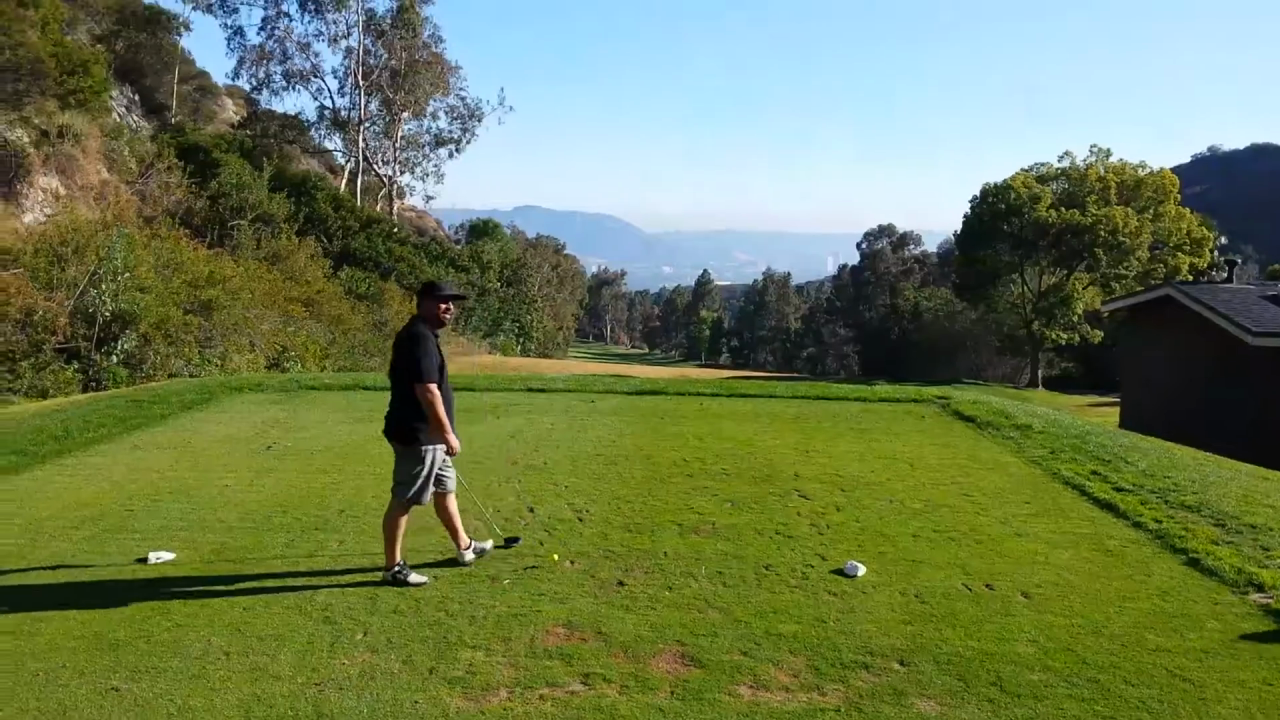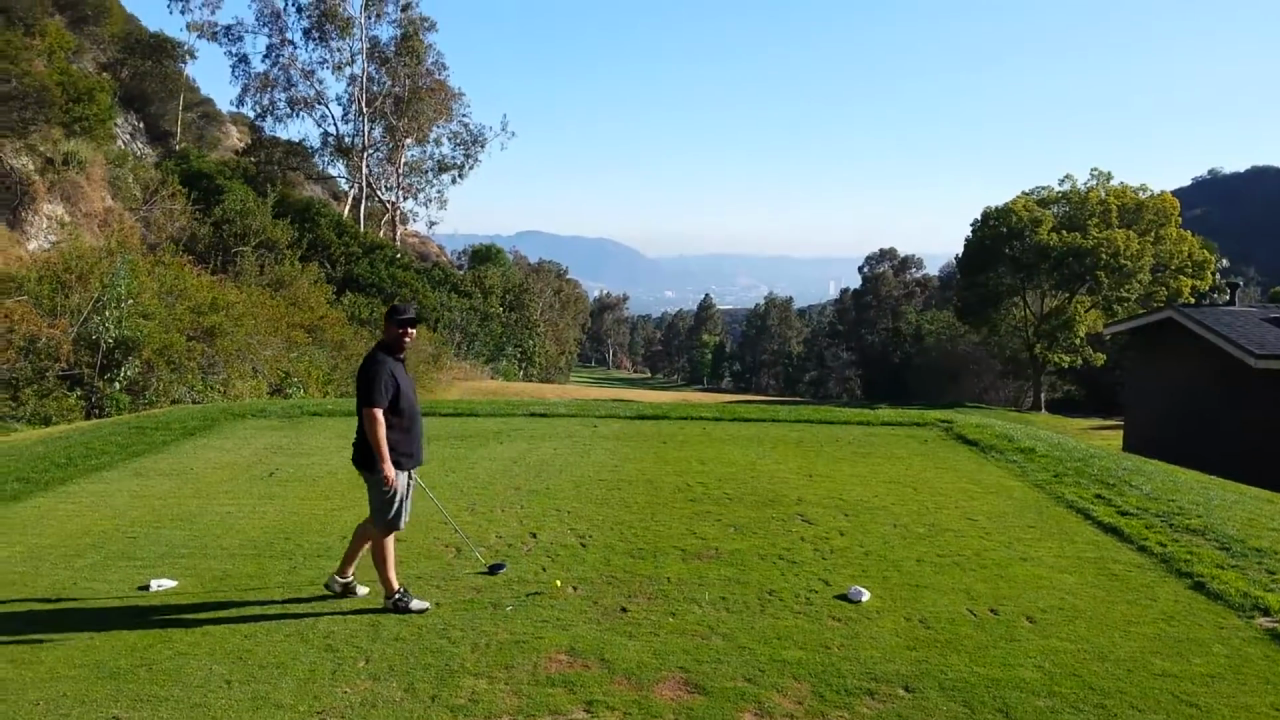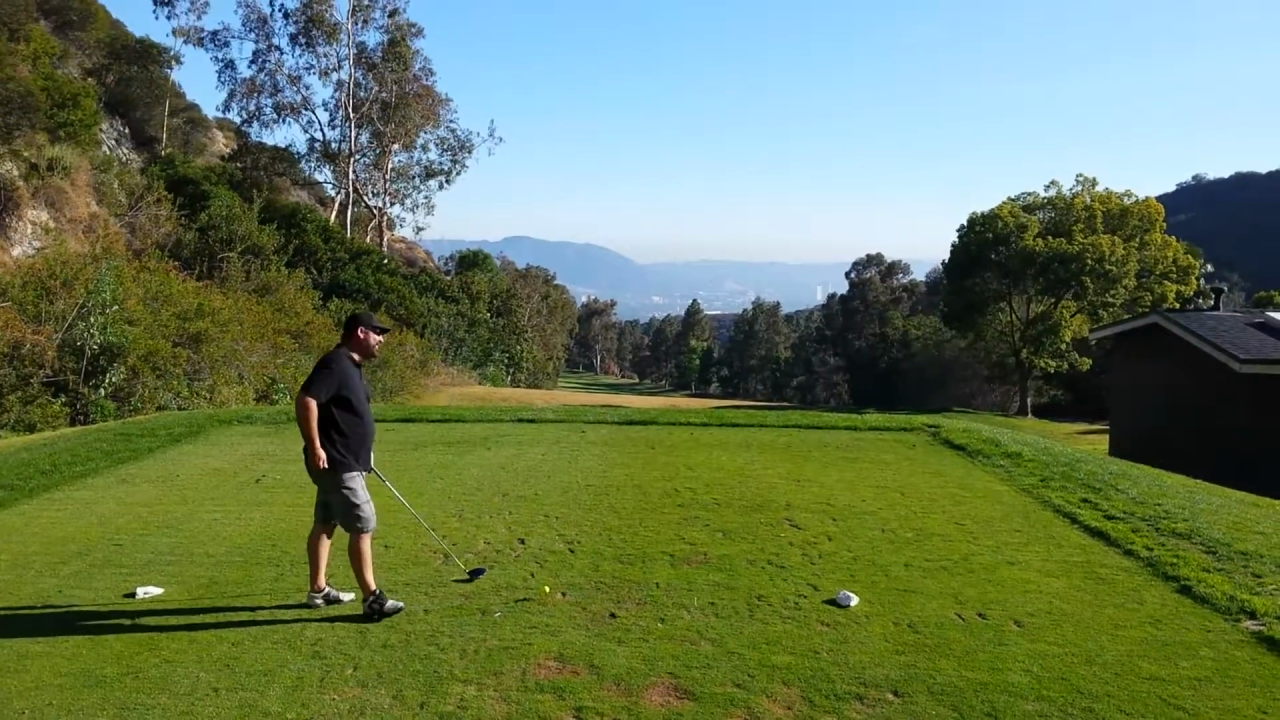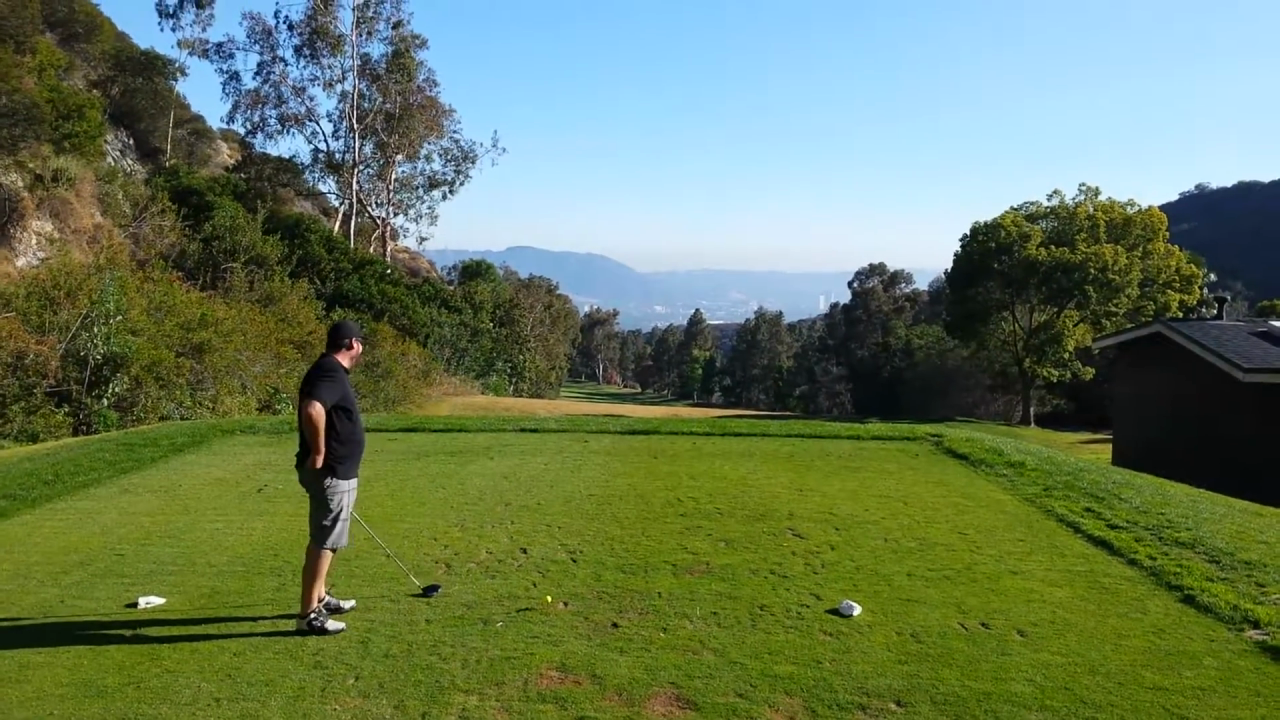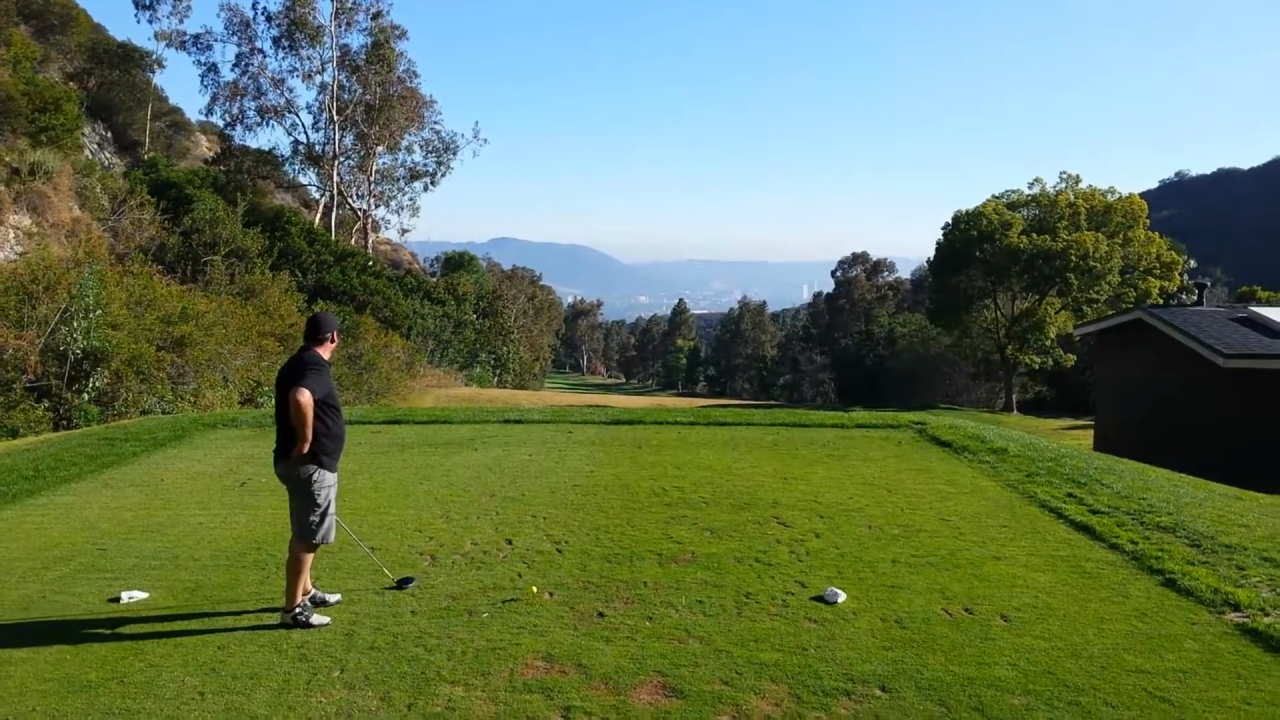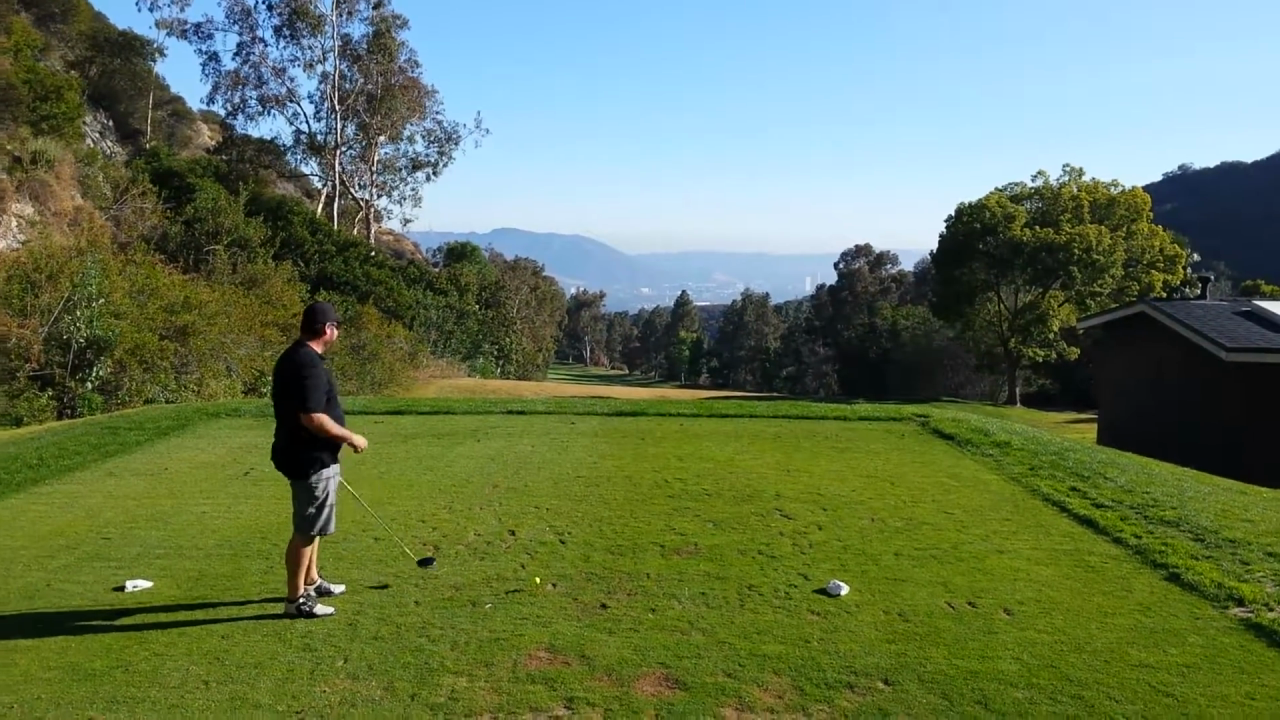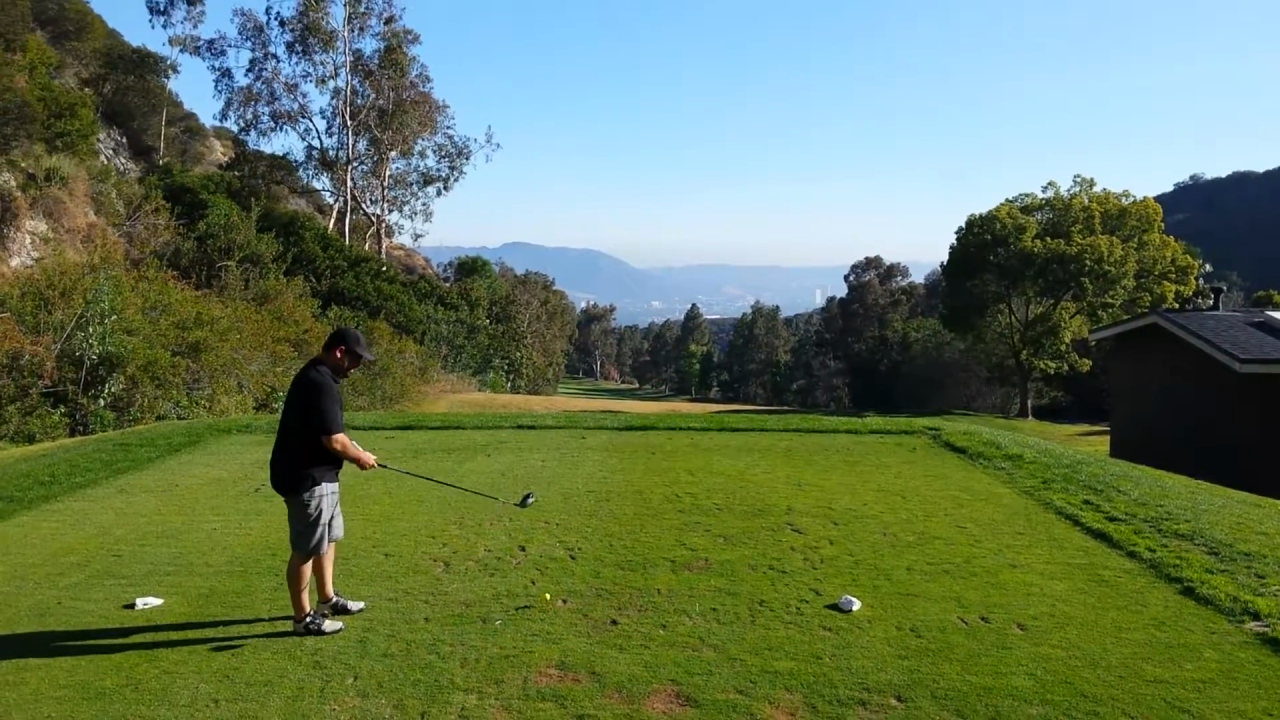
dt=0.4s
person 1, frame 1
left shoulder: (419, 333)
right shoulder: (420, 338)
right elbow: (427, 391)
right wrist: (447, 432)
left hip: (426, 433)
right hip: (416, 435)
left knee: (444, 488)
right knee: (404, 499)
left ankle: (464, 546)
right ankle: (393, 567)
person 1, frame 2
left shoulder: (395, 360)
right shoulder: (379, 364)
right elbow: (373, 414)
right wrist: (385, 462)
left hip: (401, 459)
right hip: (386, 461)
left knee: (380, 522)
right knee: (386, 526)
left ankle: (342, 576)
right ankle: (393, 594)
person 1, frame 3
left shoulder: (351, 366)
right shoulder: (335, 364)
right elbow: (305, 400)
left wrist: (364, 451)
right wrist: (315, 447)
left hip: (345, 461)
right hip: (337, 463)
left knee: (325, 525)
right knee: (362, 527)
left ankle: (319, 589)
right ankle: (372, 597)
person 1, frame 4
left shoulder: (328, 370)
right shoulder: (332, 373)
right elbow: (312, 409)
right wrist: (317, 452)
left hip: (329, 471)
right hip: (331, 473)
left knee: (320, 538)
right knee: (327, 543)
left ankle: (319, 599)
right ankle: (308, 614)
person 1, frame 5
left shoulder: (296, 364)
right shoulder: (316, 366)
right elbow: (300, 398)
right wrist: (305, 441)
left hip: (297, 462)
right hip: (312, 466)
left knee: (304, 534)
right knee: (308, 537)
left ankle: (306, 592)
right ankle: (293, 609)
person 1, frame 6
left shoulder: (294, 357)
right shoulder: (308, 364)
right elbow: (313, 418)
right wrist: (351, 437)
left hip: (301, 454)
right hip: (310, 458)
left knee: (310, 525)
right knee: (306, 529)
left ankle: (310, 581)
right ankle: (295, 599)
person 1, frame 7
left shoulder: (316, 375)
right shoulder: (320, 383)
right elbow: (333, 440)
left wrist: (353, 448)
right wrist: (361, 457)
left hip: (316, 474)
right hip: (306, 477)
left knee: (327, 538)
right knee: (305, 548)
left ankle: (327, 600)
right ankle: (303, 618)
